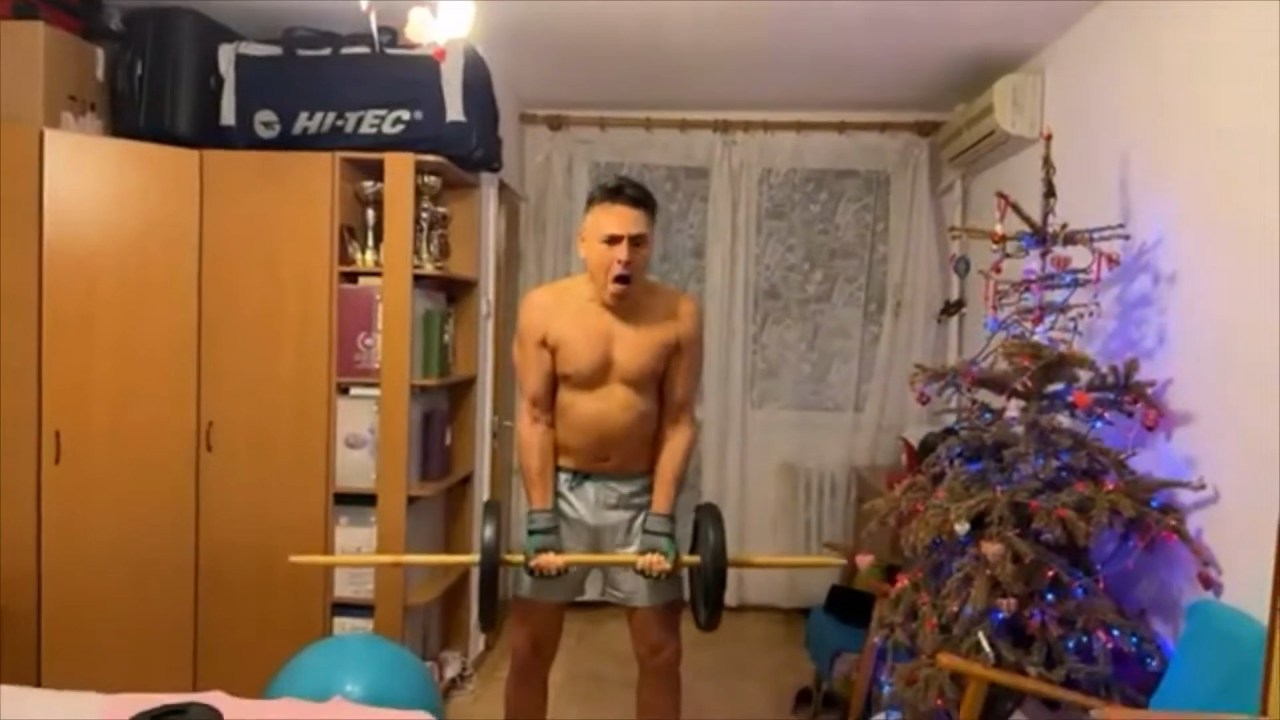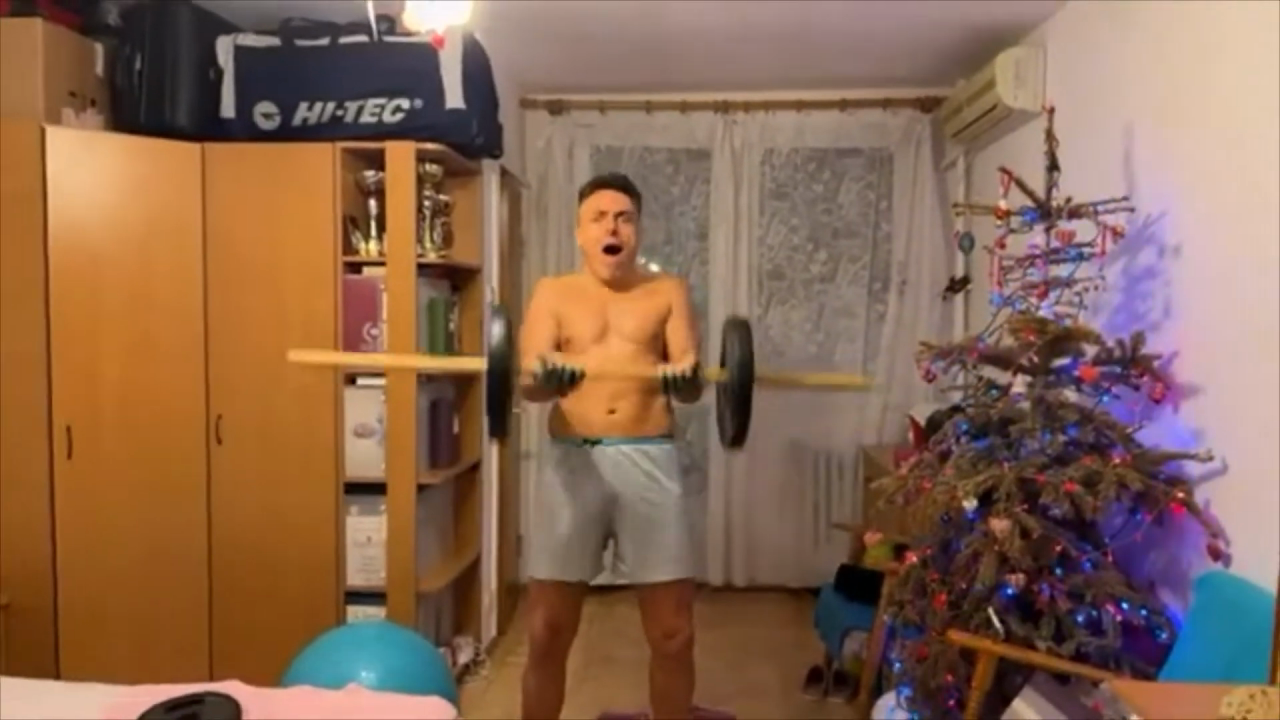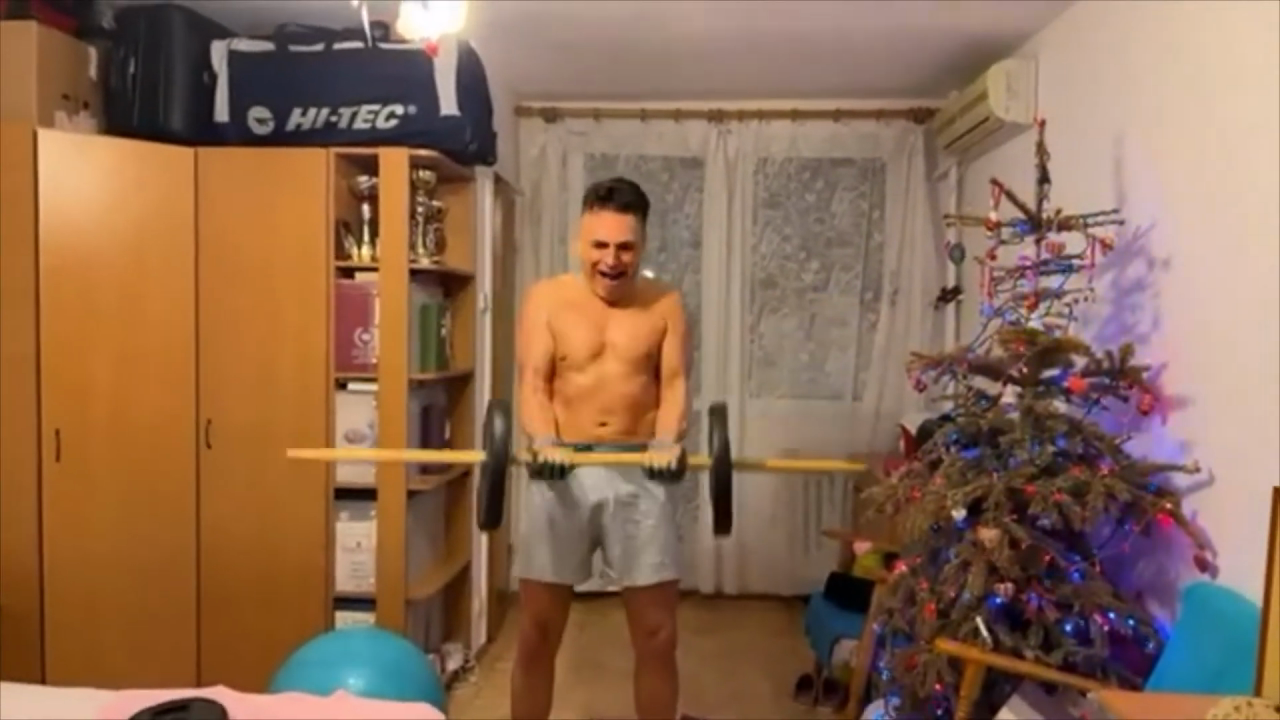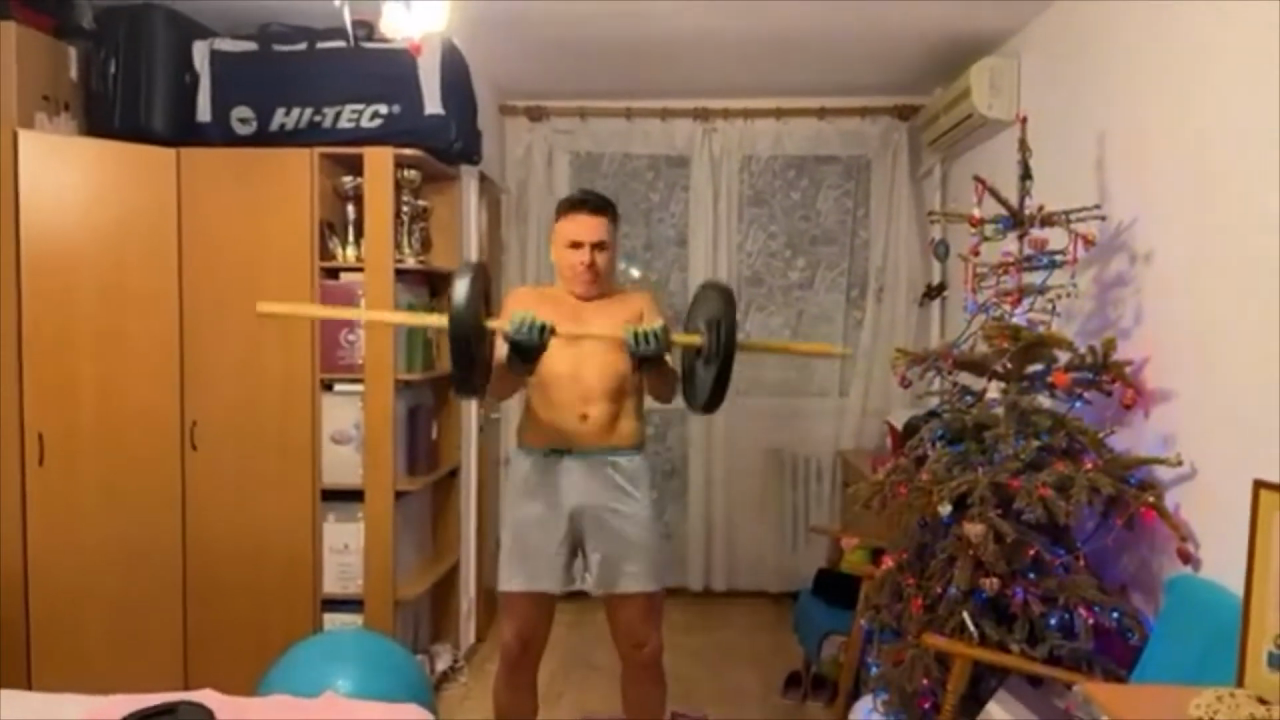
dt=1s
person 1, frame 1
left shoulder: (680, 314)
right shoulder: (543, 307)
left elbow: (678, 421)
right elbow: (534, 418)
left wrist: (661, 521)
right wrist: (540, 521)
left hip: (638, 494)
right hip: (563, 489)
left knee: (660, 651)
right knee: (529, 650)
person 1, frame 2
left shoulder: (668, 293)
right shoulder: (551, 293)
left elbow: (690, 384)
right elbow: (530, 384)
left wrist: (684, 372)
right wrist: (547, 373)
left hip: (651, 464)
right hip: (573, 465)
left knee: (674, 635)
right knee: (547, 634)
person 1, frame 3
left shoulder: (665, 304)
right shoulder: (546, 298)
left elbow: (674, 386)
right elbow: (533, 386)
left wrist: (668, 446)
right wrist: (544, 448)
left hip: (639, 473)
right hip: (562, 469)
left knee: (657, 635)
right knee: (537, 634)
person 1, frame 4
left shoulder: (639, 306)
right shoulder: (527, 302)
left elbow: (664, 389)
right elbow: (495, 386)
left wrist: (655, 354)
right wrist: (518, 350)
left hip: (619, 477)
right hip: (540, 475)
left knee: (641, 645)
right knee: (517, 645)
